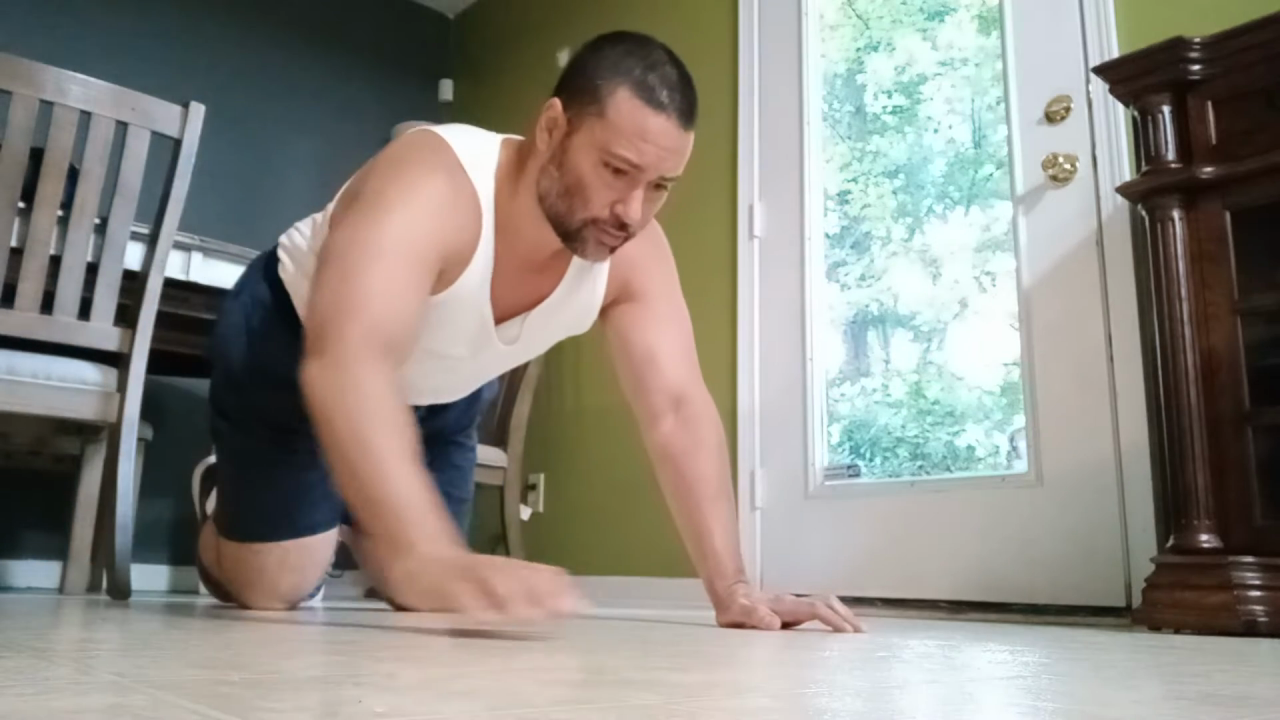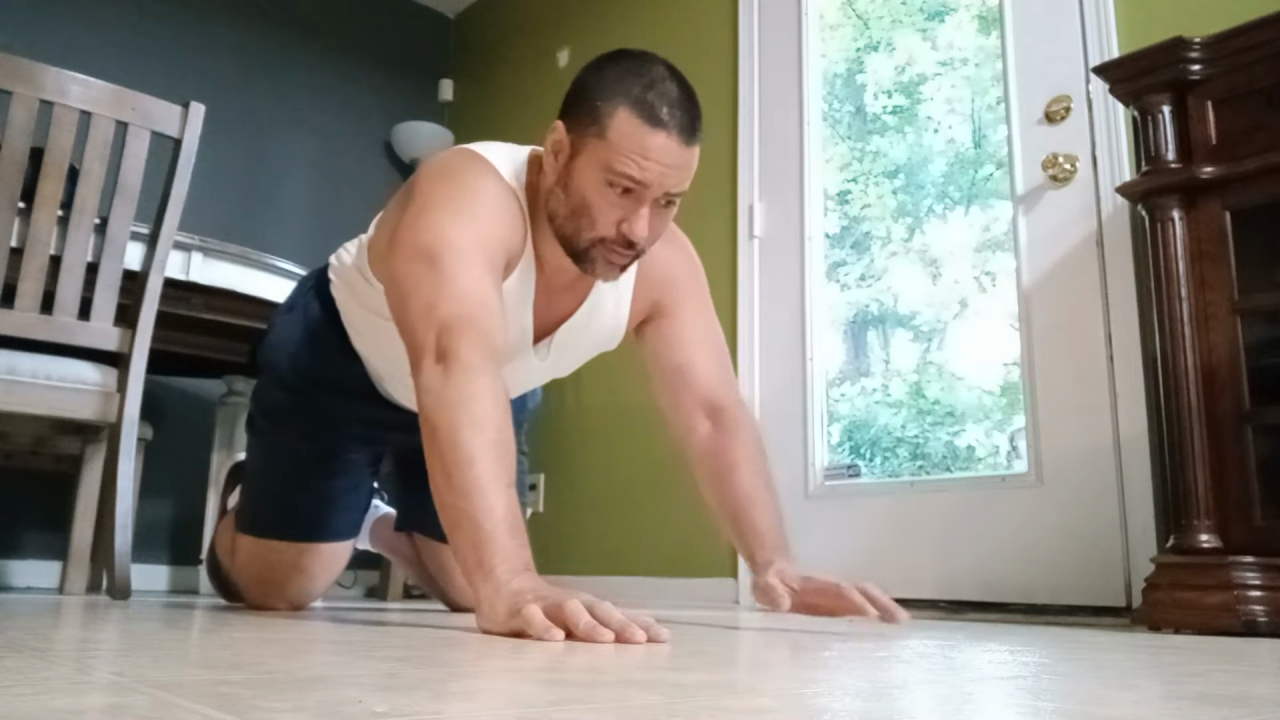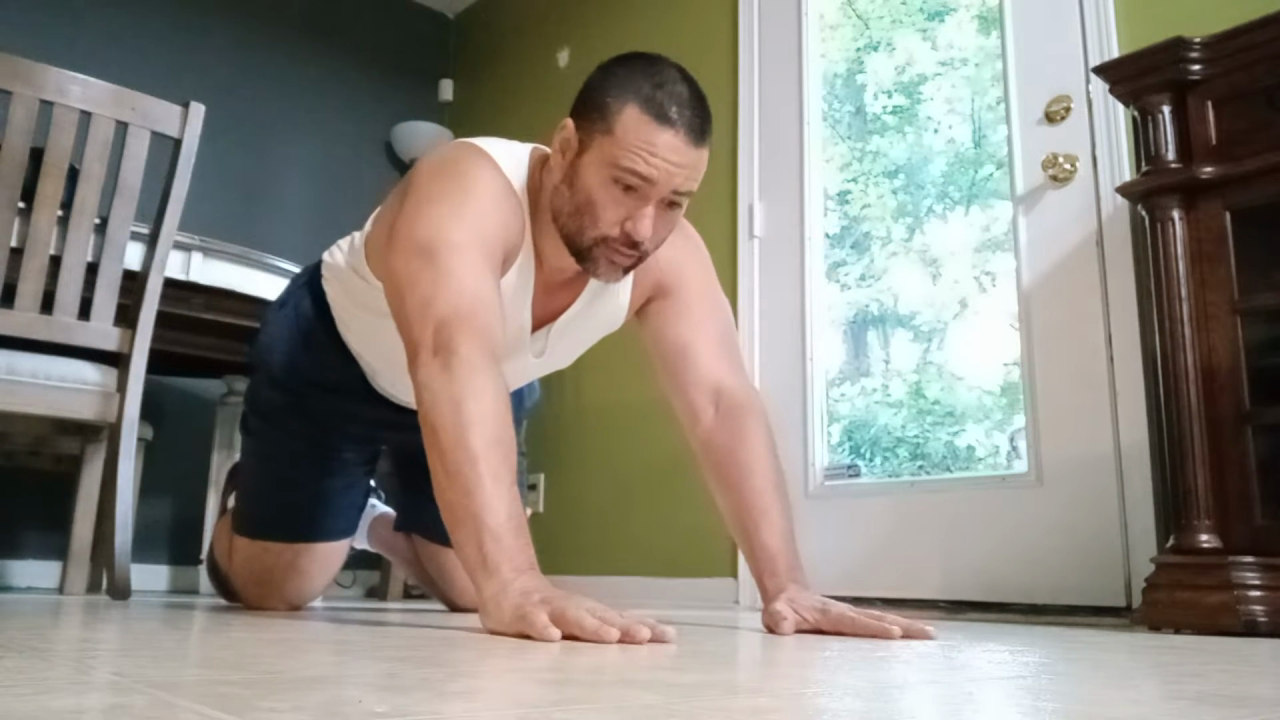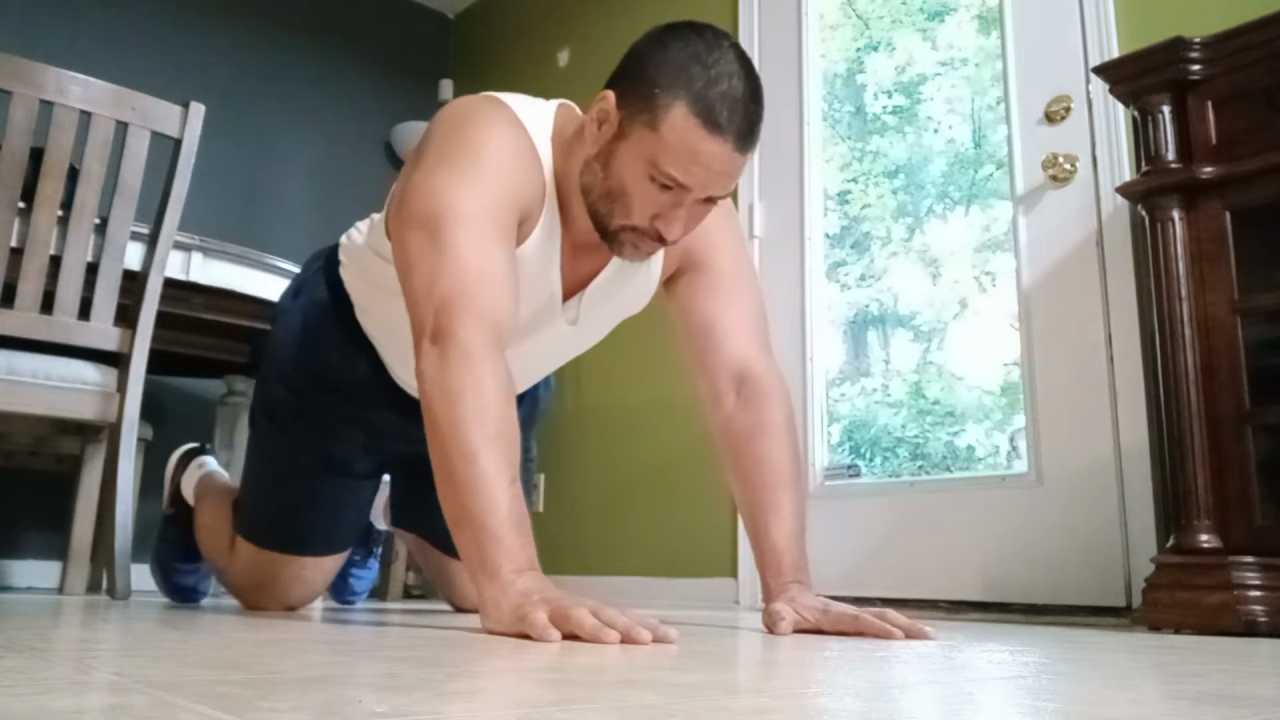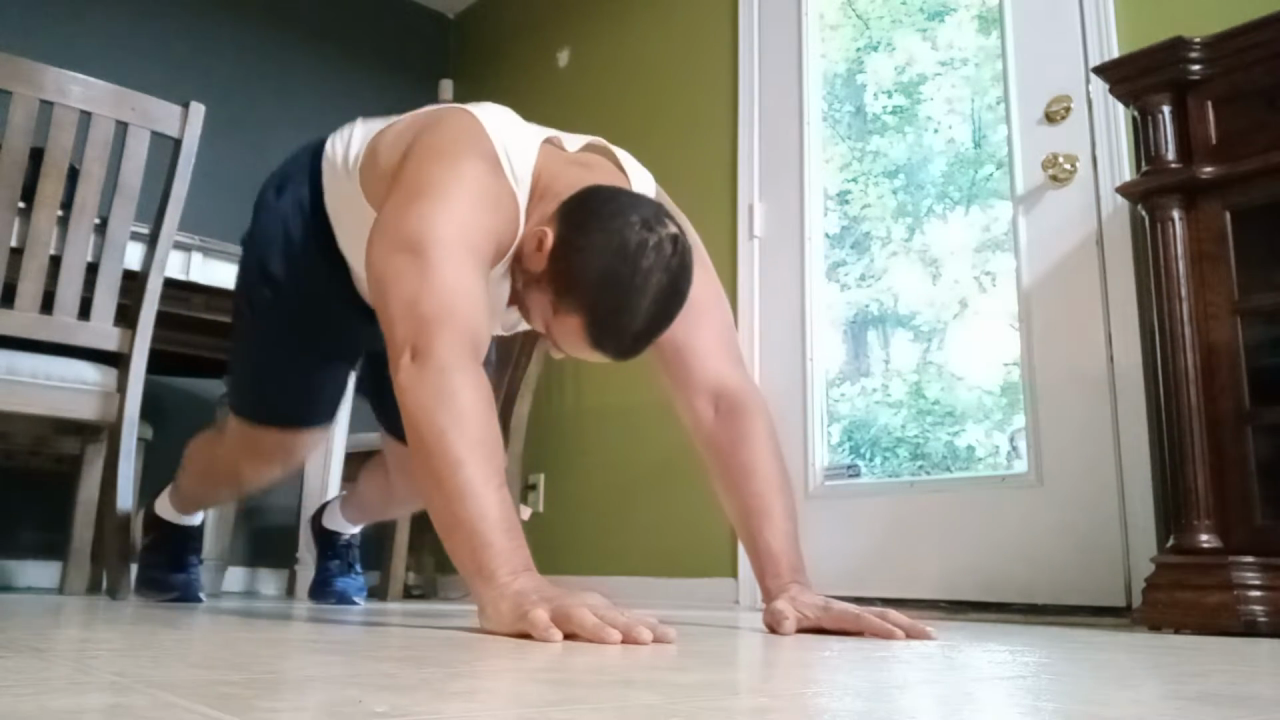
dt=1s
person 1, frame 1
left shoulder: (635, 254)
right shoulder: (432, 187)
left elbow: (677, 411)
right elbow: (347, 361)
left wrist: (732, 590)
right wrist: (440, 560)
left hip: (438, 393)
right hip: (290, 335)
left knee: (425, 599)
right knee: (269, 587)
left ankle: (360, 516)
right ankle: (227, 496)
person 1, frame 2
left shoulder: (665, 265)
right shoulder: (468, 198)
left elbow: (713, 415)
right elbow: (453, 368)
left wrist: (773, 563)
right wrist: (510, 584)
left hip: (482, 397)
right hip: (338, 359)
left knee: (470, 589)
right knee: (278, 586)
left ankle: (399, 526)
right ankle: (249, 498)
person 1, frame 3
left shoulder: (671, 259)
right shoulder: (467, 192)
left elbow: (724, 406)
right elbow: (453, 367)
left wrist: (785, 587)
right wrist: (515, 587)
left hip: (477, 390)
right hip: (331, 356)
left knee: (471, 588)
right knee: (278, 589)
left ankle: (385, 528)
right ankle: (247, 502)
person 1, frame 4
left shoulder: (697, 223)
right shoulder: (488, 148)
left elbow: (745, 386)
right elbow: (457, 351)
left wrist: (788, 584)
right wrist: (515, 582)
left hip: (497, 387)
right hip: (347, 352)
left knee: (475, 592)
right knee: (277, 589)
left ankle: (385, 508)
right ankle: (197, 486)
person 1, frame 5
left shoulder: (656, 236)
right shoulder: (463, 178)
left elbow: (724, 399)
right elbow: (434, 364)
left wrist: (786, 584)
right wrist: (509, 585)
right hip: (321, 238)
left knee: (439, 465)
right knee: (268, 449)
left ankle: (339, 523)
right ankle: (169, 513)
